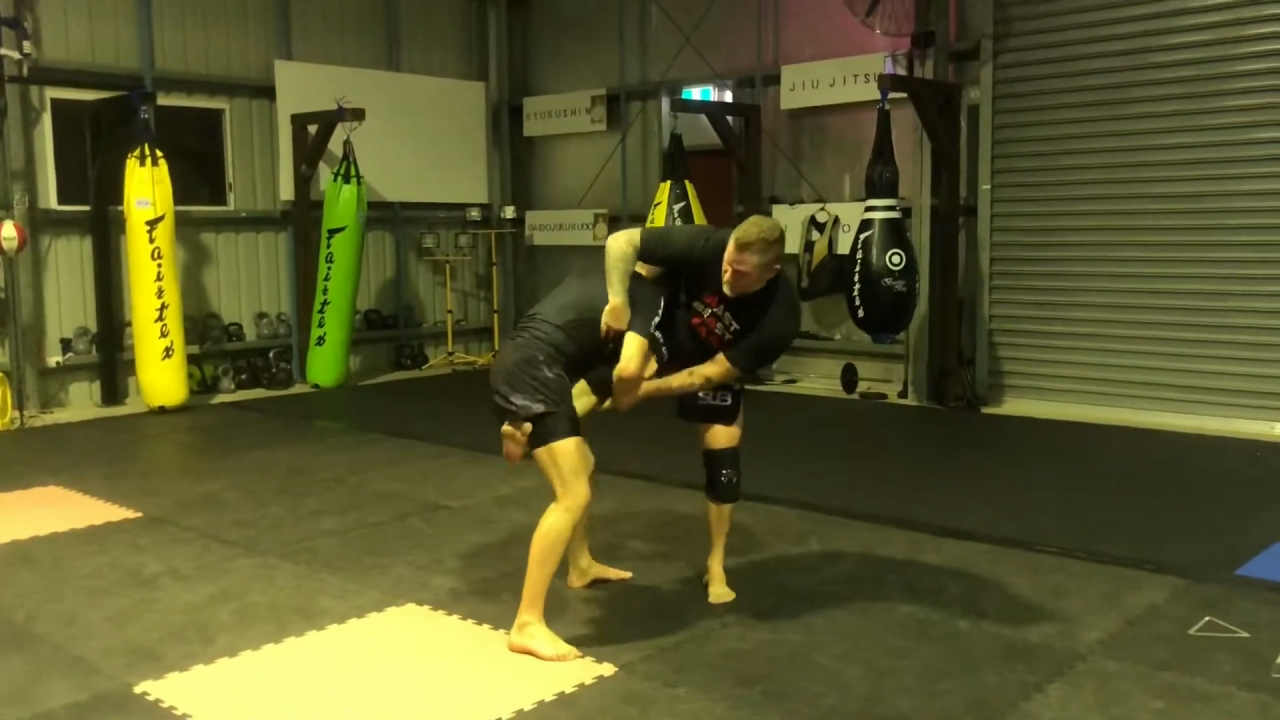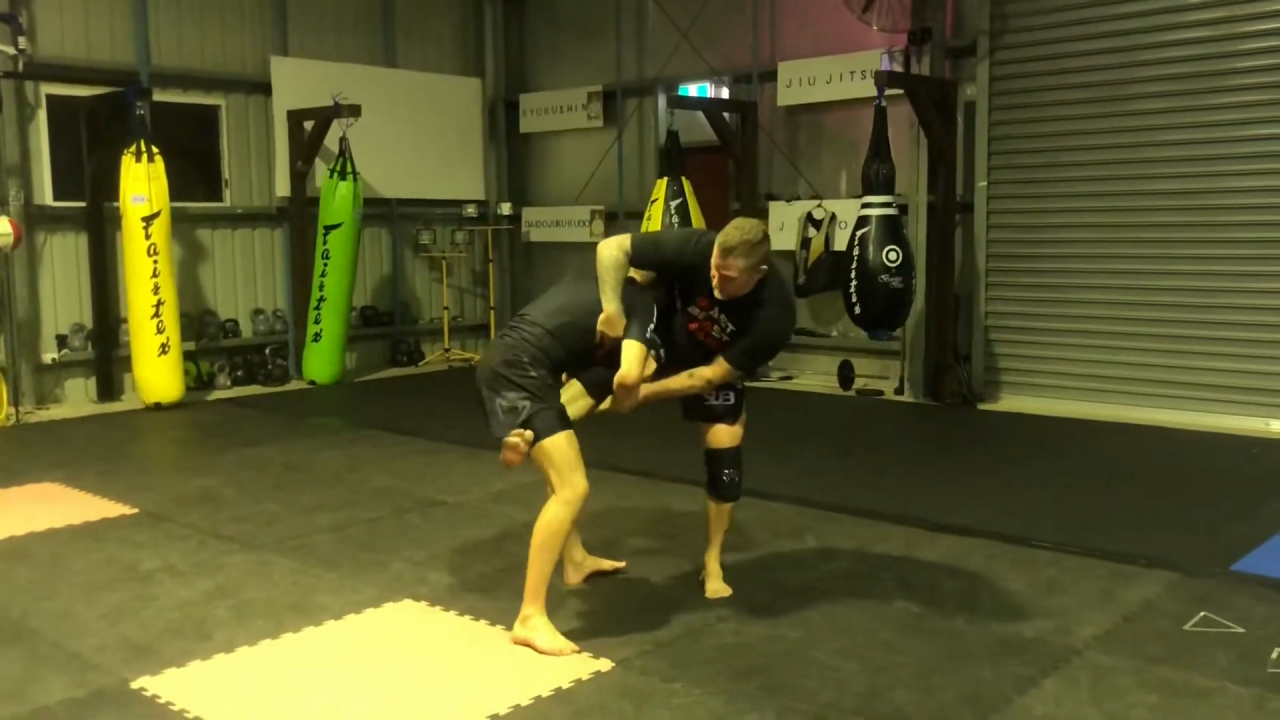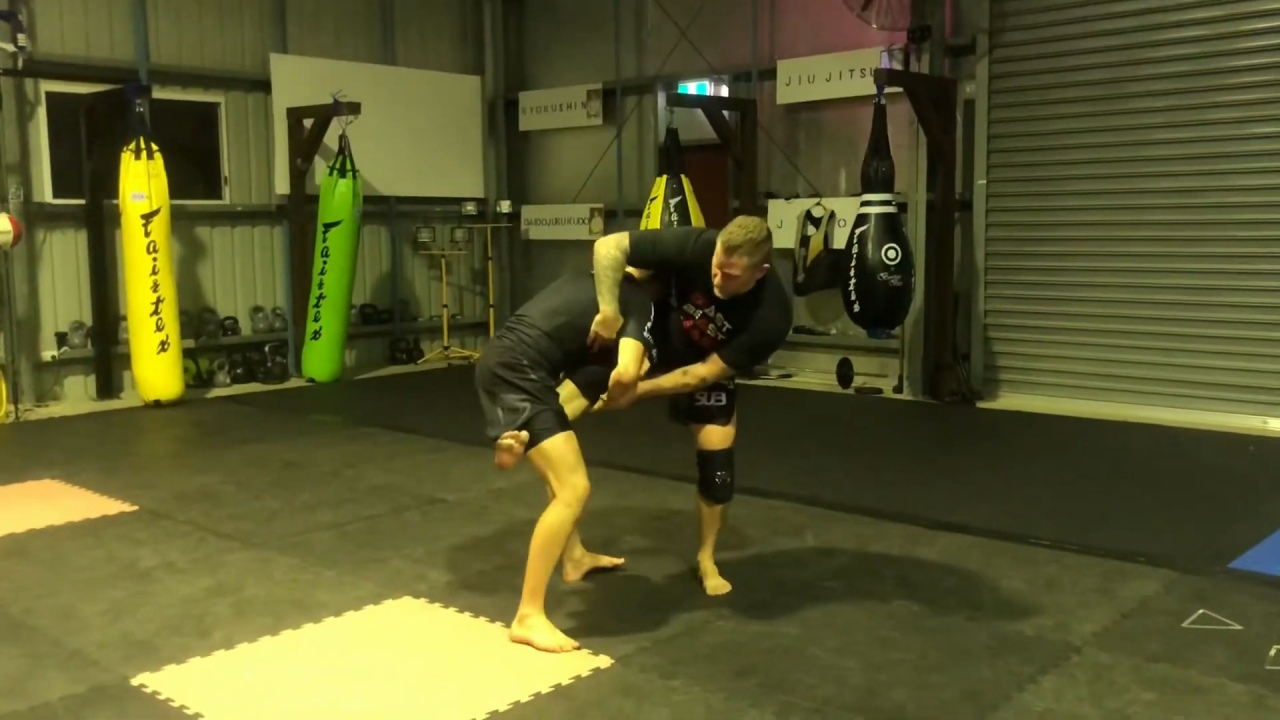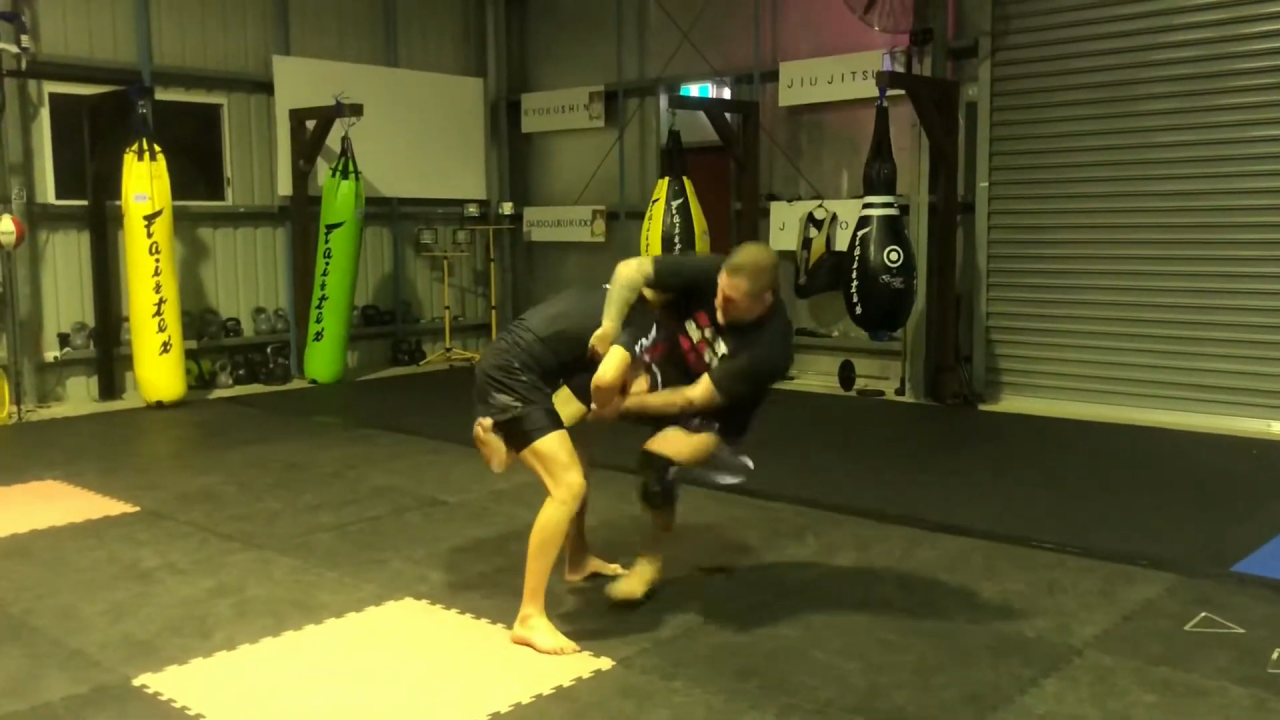
dt=0.3s
person 1, frame 1
left shoulder: (600, 279)
right shoulder: (649, 296)
right elbow: (627, 370)
left hip: (513, 362)
right hip: (534, 370)
left knee: (580, 466)
right knee: (573, 494)
left ankle: (580, 564)
right ankle: (528, 625)
person 1, frame 2
left shoulder: (595, 284)
right shoulder: (643, 302)
right elbow: (630, 374)
left hip: (501, 360)
right hip: (520, 371)
left knee: (562, 468)
right knee: (571, 488)
left ankle: (575, 560)
right ankle: (530, 618)
person 1, frame 3
left shoulder: (590, 280)
right shoulder: (642, 301)
right elbow: (625, 373)
left hip: (499, 360)
right hip: (519, 373)
left knee: (563, 465)
right knee: (573, 488)
left ankle: (575, 557)
right ankle: (528, 617)
person 1, frame 4
left shoulder: (604, 296)
right shoulder: (644, 319)
right elbow: (607, 378)
left hip: (503, 365)
right hip: (512, 375)
left knee: (567, 464)
right knee: (568, 487)
left ankle: (578, 560)
right ankle: (529, 618)
person 2, frame 1
left shoulder: (780, 317)
right shoulder: (703, 245)
left elbow: (714, 374)
right elbow: (621, 242)
left wrist: (645, 389)
right wrist: (619, 301)
left hip: (713, 370)
right hip: (661, 335)
left knee: (723, 464)
left ankle: (715, 565)
person 2, frame 2
left shoulder: (775, 315)
right shoulder: (695, 248)
left elbow: (713, 376)
right elbow: (610, 249)
left wrist: (643, 393)
right wrist: (613, 310)
left hip: (714, 370)
right hip: (659, 336)
left knee: (724, 462)
left ankle: (712, 562)
person 2, frame 3
left shoulder: (770, 316)
right shoulder: (694, 246)
left elbow: (706, 373)
right elbow: (608, 247)
left wrist: (639, 390)
right wrist: (609, 311)
left hip: (706, 369)
right hip: (652, 335)
left knee: (717, 460)
left ankle: (706, 557)
person 2, frame 4
left shoulder: (768, 348)
right shoulder: (708, 273)
left elbow: (694, 400)
right elbow: (633, 269)
left wrist: (625, 405)
right wrist: (610, 327)
left hip: (710, 413)
left knee: (658, 457)
left ankle: (651, 558)
